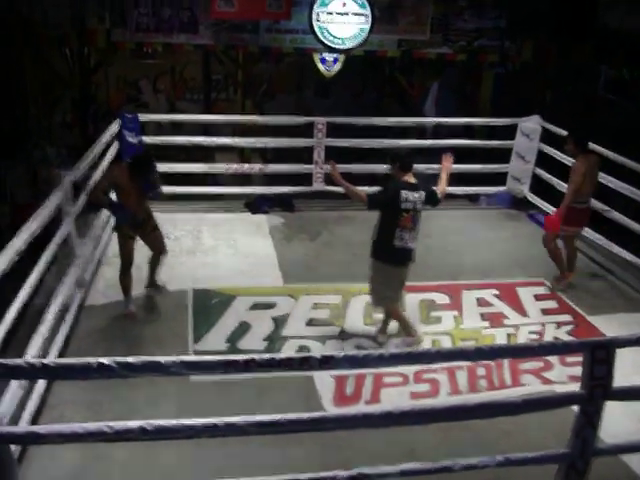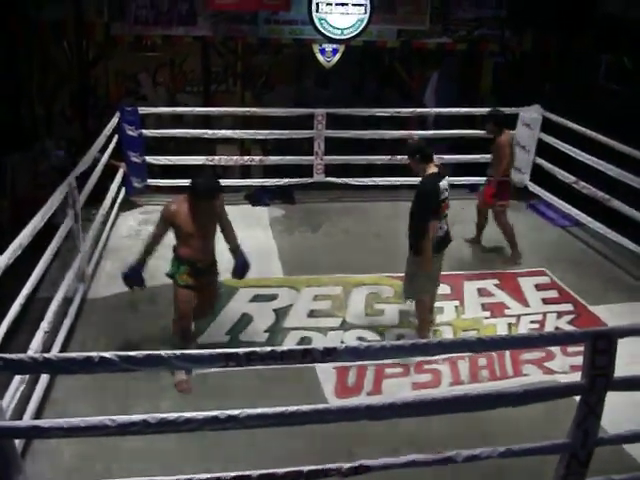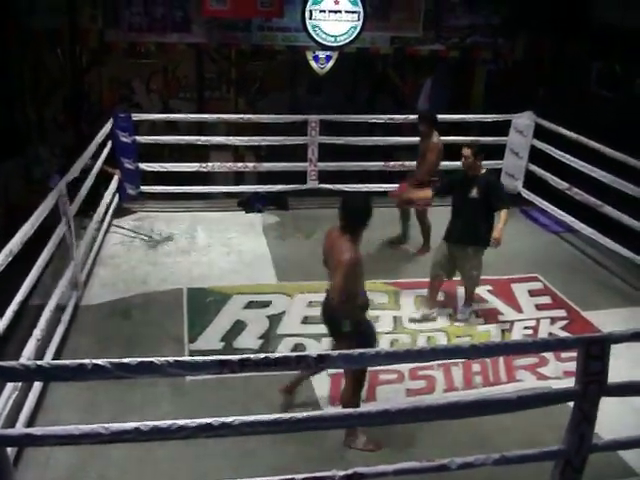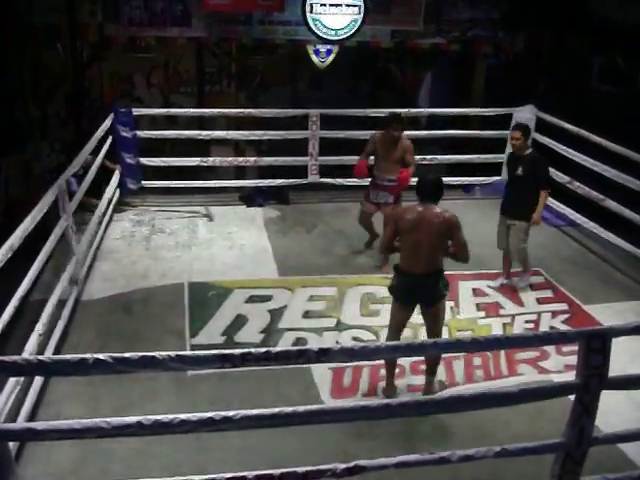
dt=1s
person 1, frame 1
left shoulder: (147, 167)
right shoulder: (117, 173)
left elbow: (155, 190)
right elbow: (94, 196)
left wrist: (153, 186)
right wrist: (113, 206)
left hip: (145, 216)
right hip: (125, 221)
left knee: (160, 249)
right knee: (127, 264)
left ankle: (151, 280)
right ankle: (128, 301)
person 1, frame 2
left shoulder: (215, 205)
right shoulder: (174, 210)
left elbow: (226, 227)
right elbow: (155, 238)
left wrist: (238, 254)
right wrist: (138, 265)
left hip: (209, 265)
right hip: (185, 268)
left knee: (206, 309)
right knee: (183, 321)
left ankle: (189, 330)
right ankle: (181, 370)
person 1, frame 3
left shoulder: (333, 234)
right shoulder: (350, 256)
right elbow: (338, 301)
right wrist: (361, 323)
left hip: (332, 308)
right hip: (342, 316)
right knee: (356, 376)
left ankle: (292, 388)
right ankle: (352, 435)
person 1, frame 4
left shoulder: (400, 214)
right shoulder: (449, 219)
left elbow: (384, 248)
right elbow: (464, 257)
left hip: (404, 281)
right hip: (432, 283)
left knee: (394, 332)
right knee: (434, 336)
left ankle: (390, 385)
right ankle: (430, 384)
person 2, frame 1
left shoulder: (394, 190)
right shoulder: (422, 192)
left elbow: (366, 199)
right elbow: (440, 193)
left wrist: (340, 181)
right wrist: (445, 171)
left hip: (386, 255)
right hip: (405, 254)
left knee: (385, 297)
right knee: (392, 294)
left ankle: (411, 333)
right ankle: (383, 330)
person 2, frame 2
left shoulder: (427, 185)
right shoulder: (439, 174)
left elbow: (433, 220)
right elbow: (429, 160)
left wrist: (426, 250)
right wrist: (417, 146)
left hip: (425, 245)
right hip: (437, 242)
left knee: (419, 289)
right knee: (430, 283)
left ankle: (423, 334)
right ankle: (428, 315)
person 2, frame 3
left shoulder: (490, 182)
right shoulder: (458, 178)
left elbow: (503, 208)
right elbow: (433, 192)
left wrist: (499, 229)
right wrist: (411, 195)
left hip: (473, 240)
right hip: (453, 235)
left knee: (469, 276)
right knee: (437, 270)
left ankle: (468, 304)
right ankle: (431, 309)
person 2, frame 4
left shoulder: (536, 161)
right shoulder: (511, 157)
left elbow: (544, 189)
left wrist: (538, 212)
left hip: (523, 213)
right hip: (506, 209)
left knee: (517, 247)
right knee: (505, 245)
left ankle: (526, 271)
right ankle: (505, 276)
person 3, frame 1
left shoulder: (580, 164)
right shoulder: (593, 159)
left elbow: (572, 188)
left wrist: (561, 209)
left hip: (573, 208)
right hip: (584, 208)
left knee: (548, 240)
right knee: (569, 242)
left ankle: (565, 274)
right ankle: (565, 275)
person 3, frame 2
left shoulder: (502, 140)
right shoulder: (502, 136)
left elbow: (505, 163)
left wrist: (493, 184)
left hip: (499, 183)
right hip: (494, 181)
left knee: (500, 219)
right knee: (481, 208)
left ankle: (515, 253)
right ankle: (477, 238)
person 3, frame 3
left shoulder: (434, 143)
right shoulder: (426, 136)
left elbow: (427, 167)
left wrist: (410, 183)
left hip: (426, 182)
right hip: (417, 179)
left knee: (421, 215)
right knee: (402, 205)
left ankle: (426, 246)
right ankle: (404, 235)
person 3, frame 4
left shoulder: (406, 144)
right shoulder: (376, 138)
left elbow: (412, 165)
right elbow: (365, 154)
left wrist: (407, 174)
right wrist: (362, 164)
left hip: (393, 188)
right hip: (376, 184)
right knee: (363, 219)
left ankle: (385, 259)
right ankle: (373, 235)
